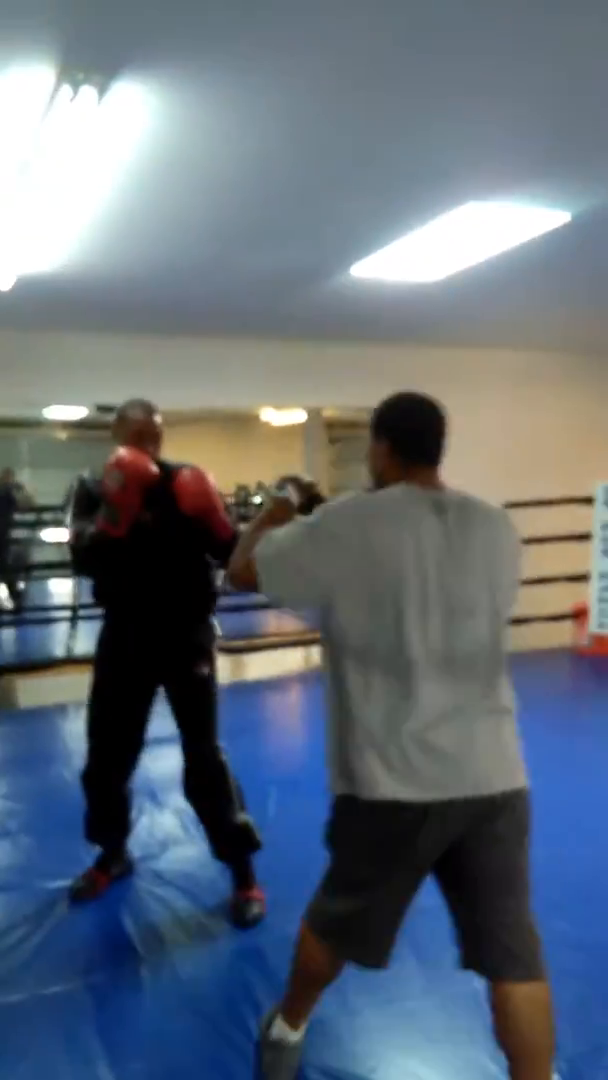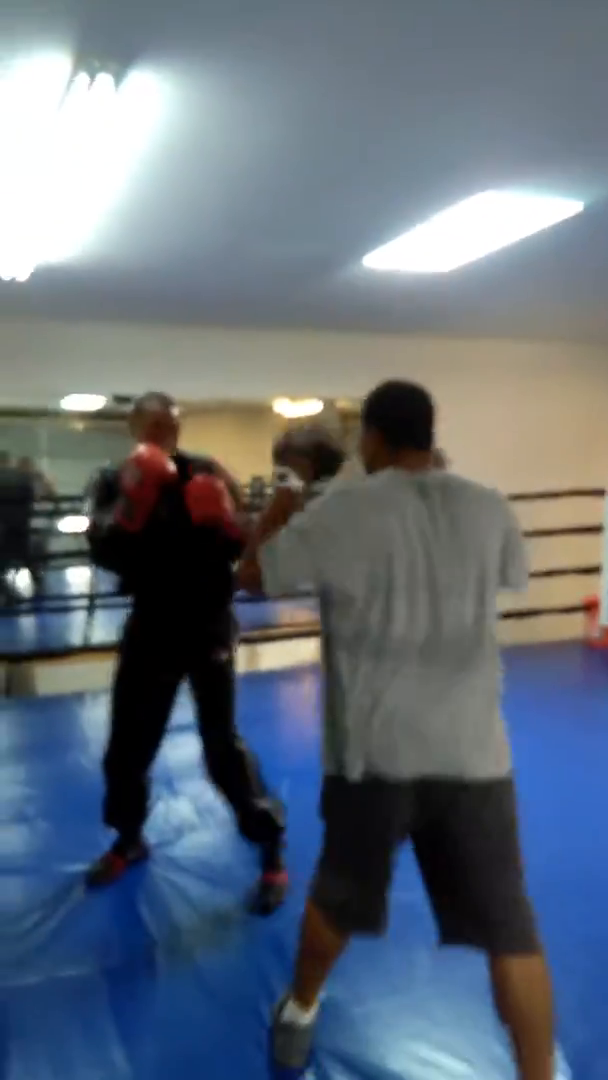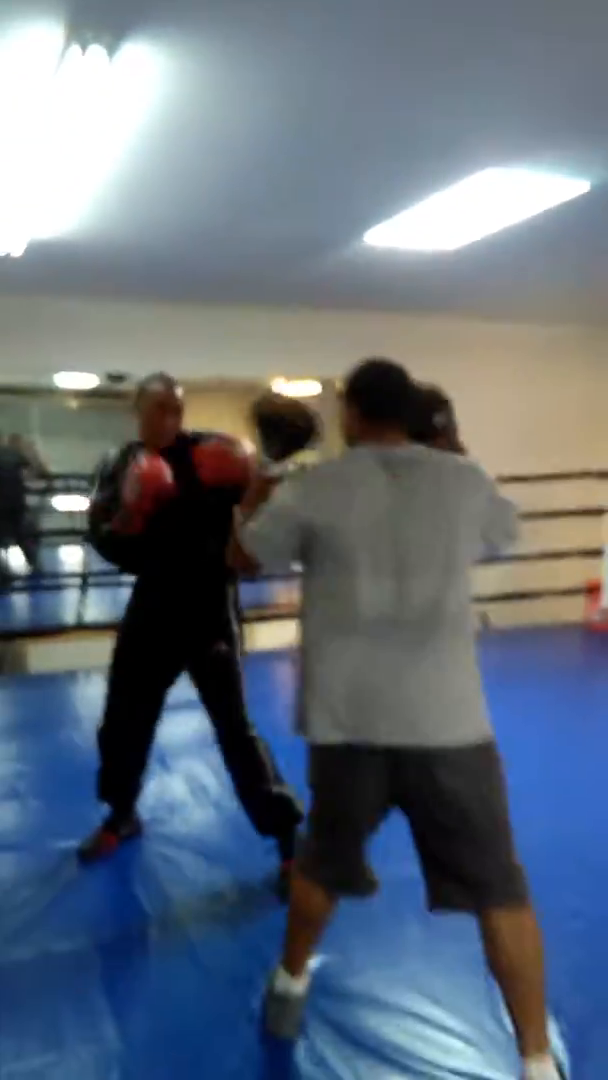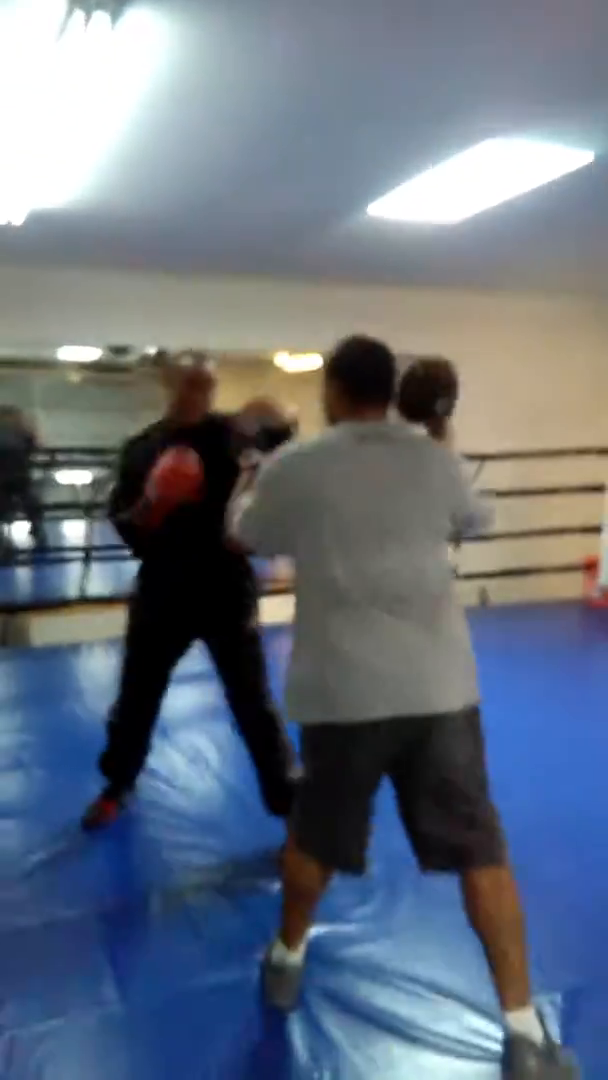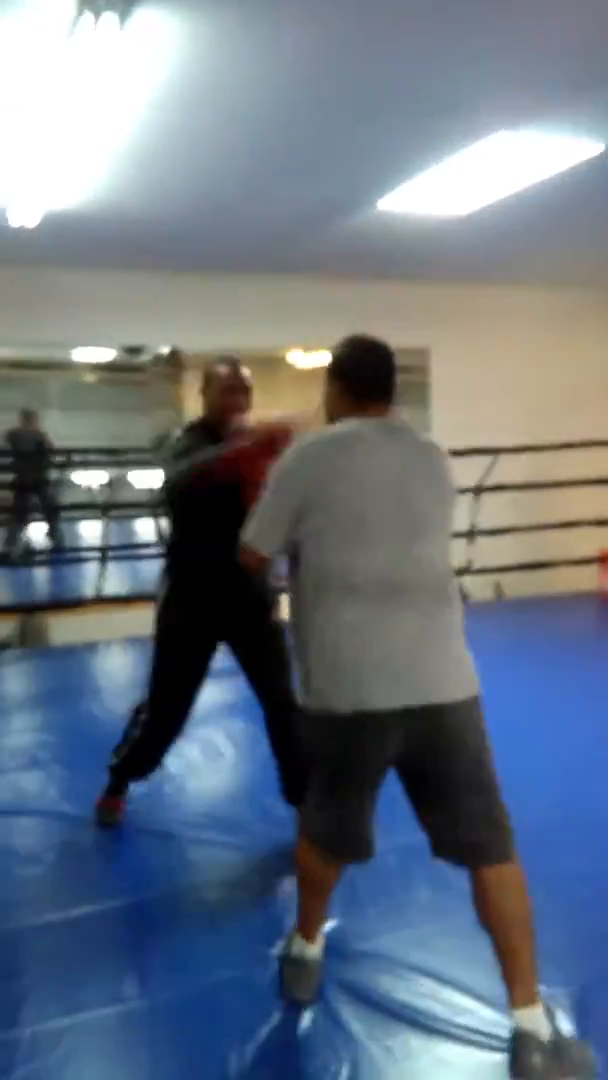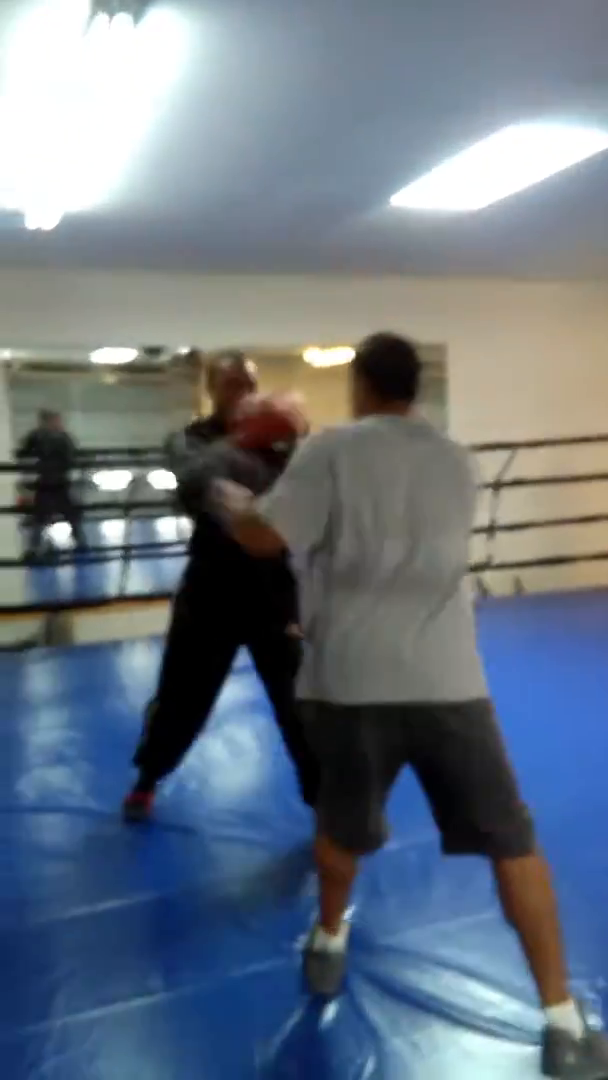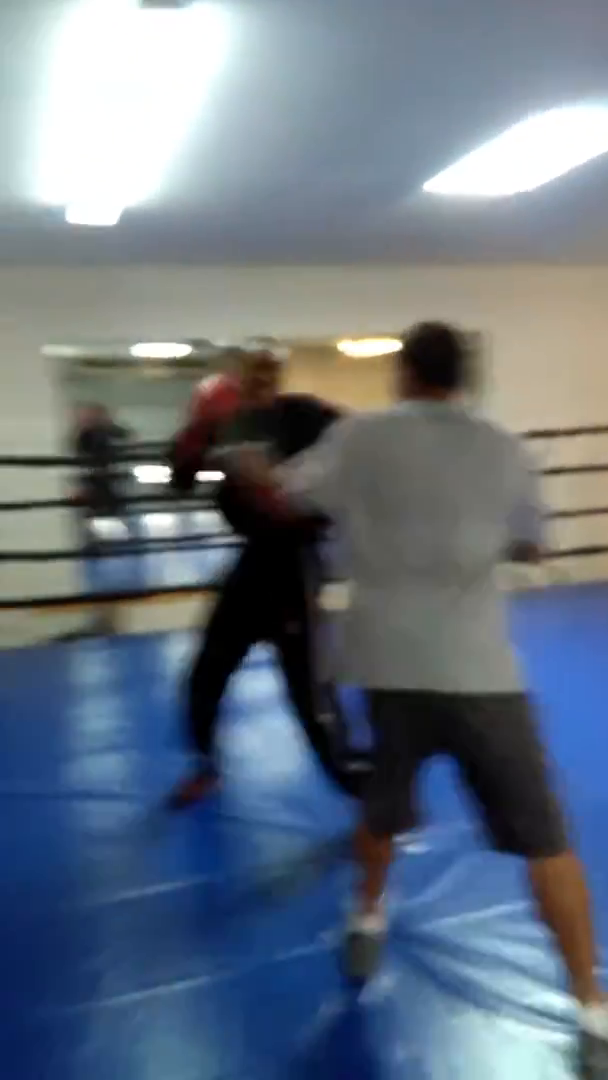
dt=0.1s
person 1, frame 1
left shoulder: (345, 525)
right shoulder: (497, 528)
left elbow: (242, 574)
left wrist: (268, 522)
left hip: (388, 774)
right hip: (490, 772)
left knee: (336, 919)
right knee: (513, 956)
person 1, frame 2
left shoulder: (339, 513)
right shoulder: (483, 507)
left elbow: (254, 577)
left wrist: (280, 516)
left hip: (373, 749)
right hip: (472, 753)
left knee: (338, 895)
right knee: (509, 928)
left ankle: (295, 1019)
person 1, frame 3
left shoulder: (316, 485)
right shoulder: (464, 479)
left elbow: (243, 555)
right elbow: (504, 533)
left wrist: (258, 494)
left hip: (350, 719)
right hip: (447, 721)
left knee: (321, 858)
right knee: (499, 888)
left ankle: (288, 989)
person 1, frame 4
left shoulder: (296, 466)
right shoulder: (437, 461)
left elbow: (245, 537)
right elbow: (474, 520)
left wrist: (251, 493)
left hip: (342, 692)
right hip: (437, 688)
left knee: (315, 833)
right knee: (480, 849)
left ankle: (286, 960)
person 1, frame 5
left shoulder: (308, 458)
right shoulder: (432, 460)
left elbow: (252, 557)
left wrist: (265, 495)
left hip: (346, 684)
right hip: (440, 681)
left knee: (325, 826)
right knee: (489, 846)
left ankle: (303, 953)
person 1, frame 6
left shoulder: (329, 451)
right shoulder: (456, 461)
left elbow: (265, 539)
left wrist: (229, 507)
left hip: (356, 678)
right hip: (450, 677)
left knee: (347, 817)
right knee: (510, 839)
left ankle: (327, 946)
person 1, frame 7
left shoulder: (368, 434)
right shoulder: (502, 451)
left elbow: (286, 494)
right elbow: (530, 547)
left wrist: (247, 464)
left hip: (395, 662)
right hip: (481, 670)
left knee: (384, 805)
right knee: (543, 834)
left ankle: (366, 928)
person 2, frame 1
left shoulder: (185, 481)
right shoulder: (93, 489)
left elbow: (228, 552)
right elbow: (85, 559)
left wrist: (213, 514)
right wrist: (116, 507)
left hip: (187, 631)
right hip: (126, 635)
left knee: (204, 756)
right knee: (106, 755)
left ankle: (243, 872)
right ankle: (112, 854)
person 2, frame 2
left shoulder: (205, 475)
right shoulder: (112, 481)
left elbow: (245, 545)
right elbow: (104, 547)
left wrist: (228, 521)
right wrist: (130, 502)
left hip: (207, 620)
right hip: (151, 623)
left knee: (222, 739)
right knee: (128, 741)
left ankle: (271, 853)
right ankle: (129, 840)
person 2, frame 3
left shoulder: (208, 452)
right shoulder: (120, 466)
right elbow: (105, 541)
left wrist: (242, 472)
right wrist: (131, 512)
left hip: (208, 603)
right hip: (152, 604)
left knee: (233, 724)
right knee: (123, 720)
left ankle: (289, 837)
right ankle: (121, 815)
person 2, frame 4
left shoulder: (229, 432)
right shoulder: (145, 446)
right elbow: (124, 522)
right wrist: (151, 505)
left hip: (226, 586)
right hip: (166, 586)
left knee: (253, 705)
right knee: (136, 700)
left ankle: (296, 812)
right ankle: (116, 786)
person 2, frame 5
right shoulder: (189, 441)
right elbow: (186, 482)
left hip: (246, 585)
right hip: (192, 585)
left knee: (281, 698)
right knee: (167, 704)
right ankle: (118, 782)
person 2, frame 6
left shoulder: (270, 441)
right shoulder: (198, 436)
right elbow: (197, 475)
left hip: (267, 578)
right hip: (213, 578)
left knee: (291, 700)
right knee: (181, 695)
right ankle: (147, 778)
person 2, frame 7
left shoulder: (299, 414)
right shoulder: (231, 422)
right elbow: (180, 476)
right wrist: (197, 425)
left hip: (292, 560)
right hip: (255, 558)
left knee: (308, 691)
right knee: (207, 673)
right ankle: (205, 765)
